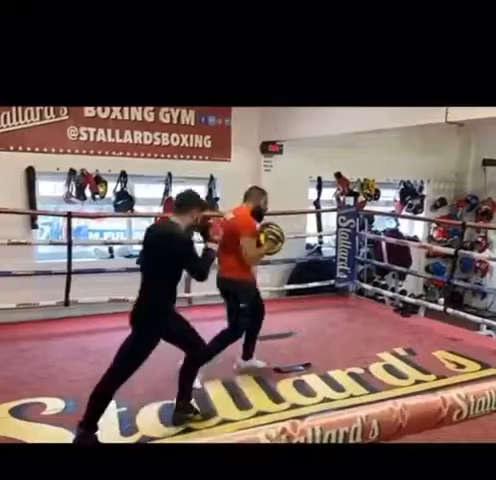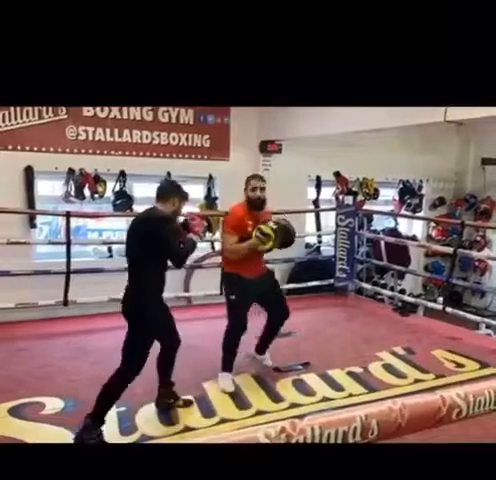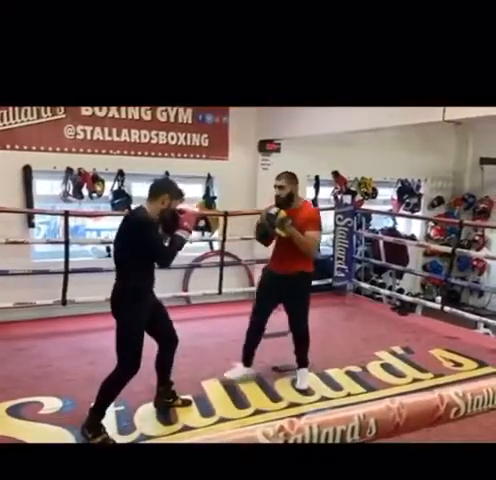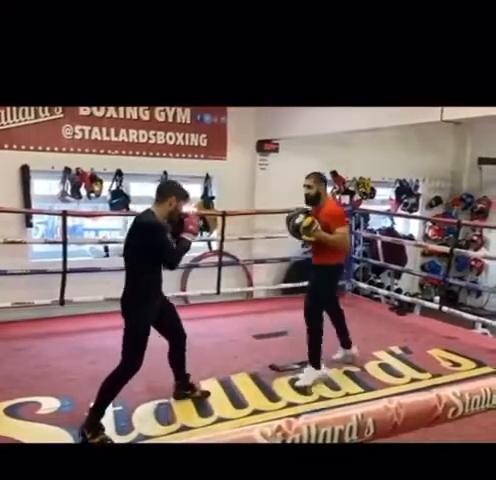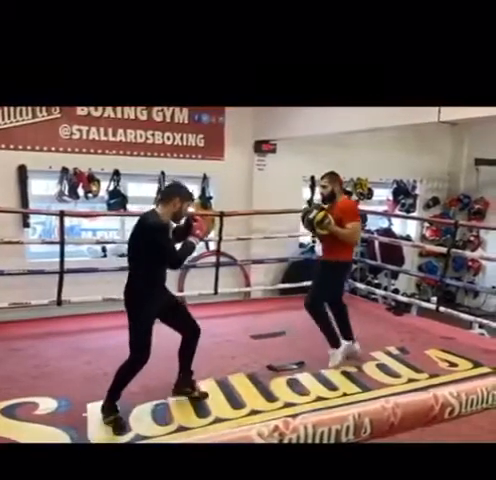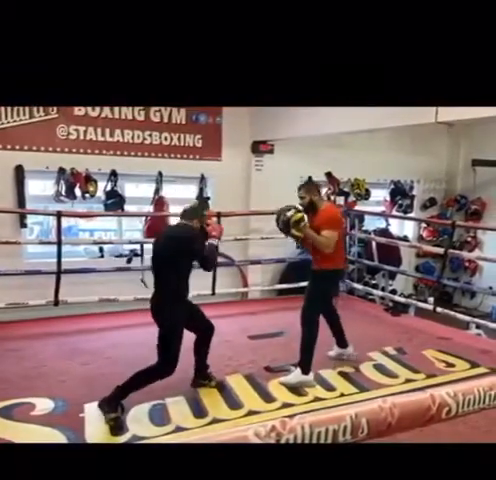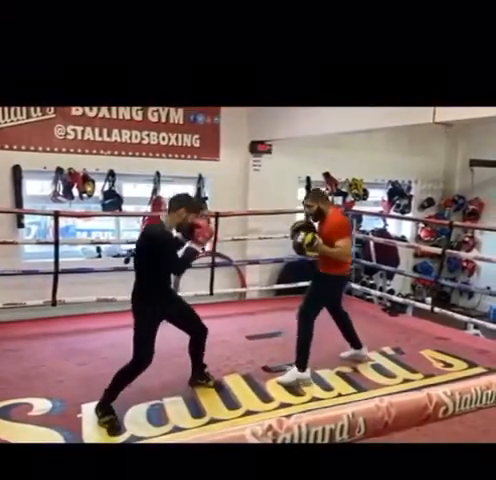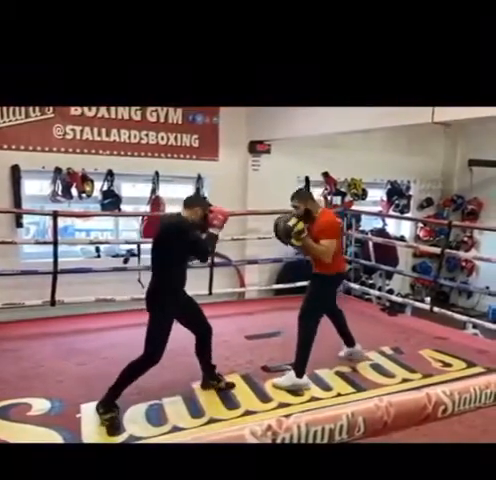
dt=0.5s
person 1, frame 1
left shoulder: (158, 229)
right shoulder: (178, 237)
right elbow: (201, 273)
left wrist: (199, 234)
right wrist: (211, 244)
left hip: (162, 310)
right hip: (152, 314)
left knee: (197, 349)
right knee: (119, 373)
left ankle: (183, 408)
right ankle: (85, 432)
person 1, frame 2
left shoulder: (147, 219)
right shoulder: (159, 220)
right elbow: (178, 259)
left wrist: (181, 233)
right wrist: (194, 235)
left hip: (149, 298)
right hip: (142, 303)
left knee: (171, 343)
right knee: (130, 366)
left ankle: (166, 395)
right ankle: (90, 428)
person 1, frame 3
left shoulder: (146, 219)
right shoulder: (139, 221)
left elbow: (156, 249)
right elbow: (164, 258)
left wrist: (174, 226)
right wrist: (183, 230)
left hip: (144, 296)
right hip: (129, 301)
left knee: (169, 341)
right knee: (128, 366)
left ankle: (164, 395)
right ankle: (92, 424)
person 1, frame 4
left shoulder: (154, 222)
right shoulder: (148, 225)
left elbow: (164, 248)
right elbow: (171, 261)
left wrist: (179, 230)
right wrist: (188, 234)
left hip: (153, 295)
right hip: (138, 301)
left knee: (178, 338)
right knee: (131, 363)
left ankle: (183, 386)
right ankle: (92, 424)
person 1, frame 5
left shoulder: (158, 222)
right shoulder: (152, 224)
left elbow: (169, 240)
right elbow: (175, 261)
left wrist: (188, 228)
right wrist: (194, 238)
left hip: (158, 291)
right hip: (140, 296)
left knee: (192, 330)
right knee: (139, 356)
left ankle: (184, 383)
right ankle: (109, 406)
person 1, frame 6
left shoulder: (168, 233)
right shoulder: (189, 232)
right elbow: (208, 263)
left wrist: (204, 239)
right wrist: (213, 239)
left hip: (173, 300)
right hip: (169, 305)
left knee: (206, 329)
right knee: (166, 365)
left ankle: (201, 375)
right ankle: (112, 401)
person 1, frame 7
left shoulder: (163, 229)
right shoulder: (155, 234)
left elbow: (175, 245)
right elbow: (177, 268)
left wrist: (191, 234)
right wrist: (197, 244)
left hip: (165, 295)
right hip: (147, 302)
left knee: (199, 331)
right knee: (142, 359)
left ankle: (198, 375)
right ankle: (104, 405)
person 1, frame 8
left shoulder: (175, 223)
right shoulder: (178, 225)
left elbow: (193, 248)
right elbow: (203, 253)
left wrist: (207, 229)
right wrist: (215, 228)
left hip: (175, 292)
right hip: (162, 297)
left knee: (204, 331)
right knee: (152, 354)
left ankle: (210, 377)
right ankle: (107, 403)
person 2, frame 1
left shoulder: (232, 217)
right shoulder: (245, 221)
right elbow: (250, 258)
left wrist: (261, 245)
right wrist: (267, 246)
left hip: (238, 278)
right hip: (236, 280)
left knee: (258, 314)
right knee: (236, 329)
left ankle: (246, 359)
person 2, frame 2
left shoulder: (266, 214)
right shoulder: (235, 215)
right elbow: (228, 252)
left wrist: (278, 237)
right wrist: (254, 242)
left hip: (260, 273)
right hip: (237, 277)
left knee: (281, 312)
right knee: (237, 324)
left ankle: (260, 351)
right ankle: (226, 372)
person 2, frame 3
left shoulder: (310, 212)
right shoulder: (275, 210)
left elbow: (311, 249)
right elbow: (267, 239)
left wrist: (290, 230)
right wrist: (262, 232)
left hip: (299, 275)
right hip: (274, 271)
left knee: (298, 322)
right knee: (257, 318)
left ankle: (302, 368)
right ankle: (245, 365)
person 2, frame 4
left shoulder: (333, 209)
right shoulder: (316, 208)
left elbow: (344, 242)
left wrist: (318, 233)
right wrist: (306, 232)
left hip: (329, 267)
right hip: (320, 265)
left knee: (312, 312)
right knee: (331, 307)
left ankle: (315, 367)
right ankle: (347, 348)
person 2, frame 5
left shoulder: (347, 206)
right shoulder: (331, 207)
left elbow: (355, 237)
left wrist: (331, 228)
right wrist: (318, 228)
left hip: (336, 263)
right hip: (329, 260)
left knee: (312, 303)
right knee: (335, 302)
left ankle: (337, 346)
right ankle: (350, 343)
person 2, frame 6
left shoulder: (330, 214)
right shoulder: (316, 213)
left elbow: (327, 246)
right elbow: (312, 243)
left wrist: (305, 230)
right wrist: (300, 232)
left hip: (328, 271)
right hip: (326, 270)
left knee: (309, 316)
right knee: (326, 307)
left ankle: (304, 372)
right ankle: (343, 347)
person 2, frame 7
left shoulder: (337, 221)
right shoulder: (324, 220)
left elbow: (345, 255)
left wrist: (319, 247)
right wrist: (311, 245)
left hip: (332, 276)
right hip: (330, 274)
left knee: (305, 315)
right knee: (336, 311)
left ankle: (301, 370)
right ankle: (358, 349)
person 2, frame 8
left shoulder: (327, 222)
right shoulder: (313, 219)
left elbow: (326, 256)
right elbow: (309, 250)
left wrist: (304, 239)
right wrist: (297, 238)
left hip: (328, 275)
right hip: (327, 274)
left knee: (307, 319)
right knee: (331, 309)
left ankle: (298, 376)
right ankle: (352, 347)
